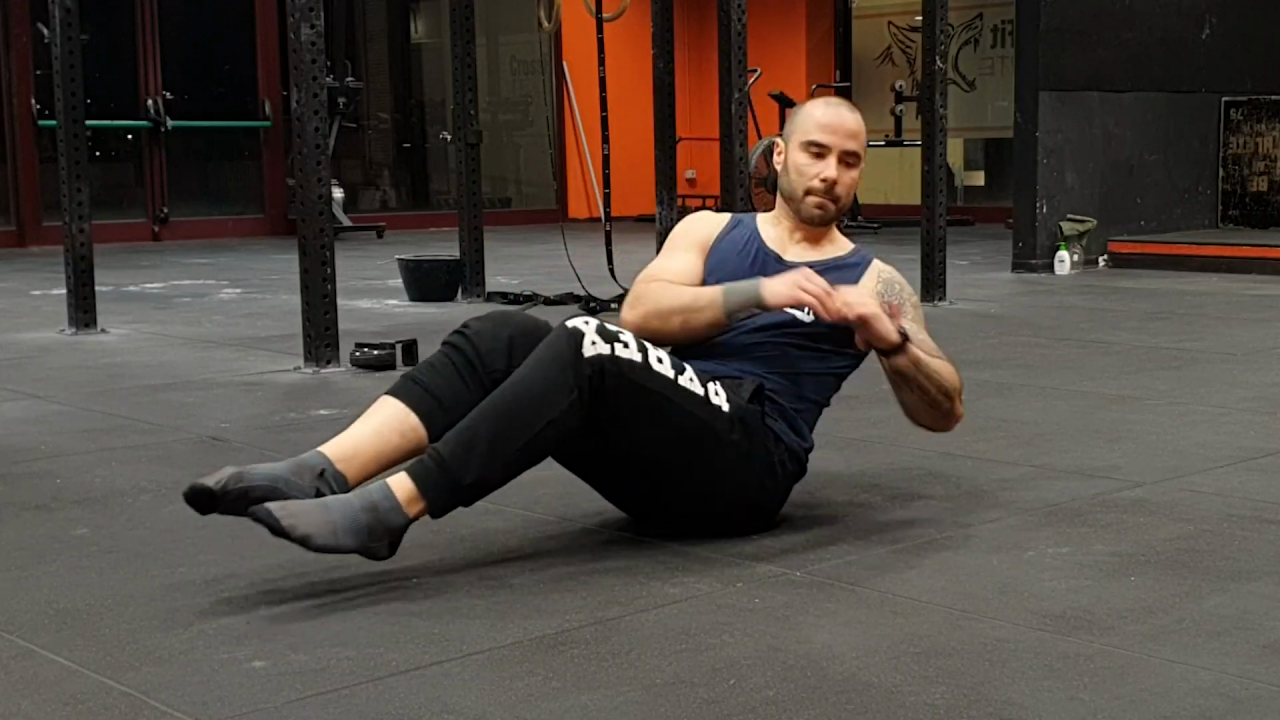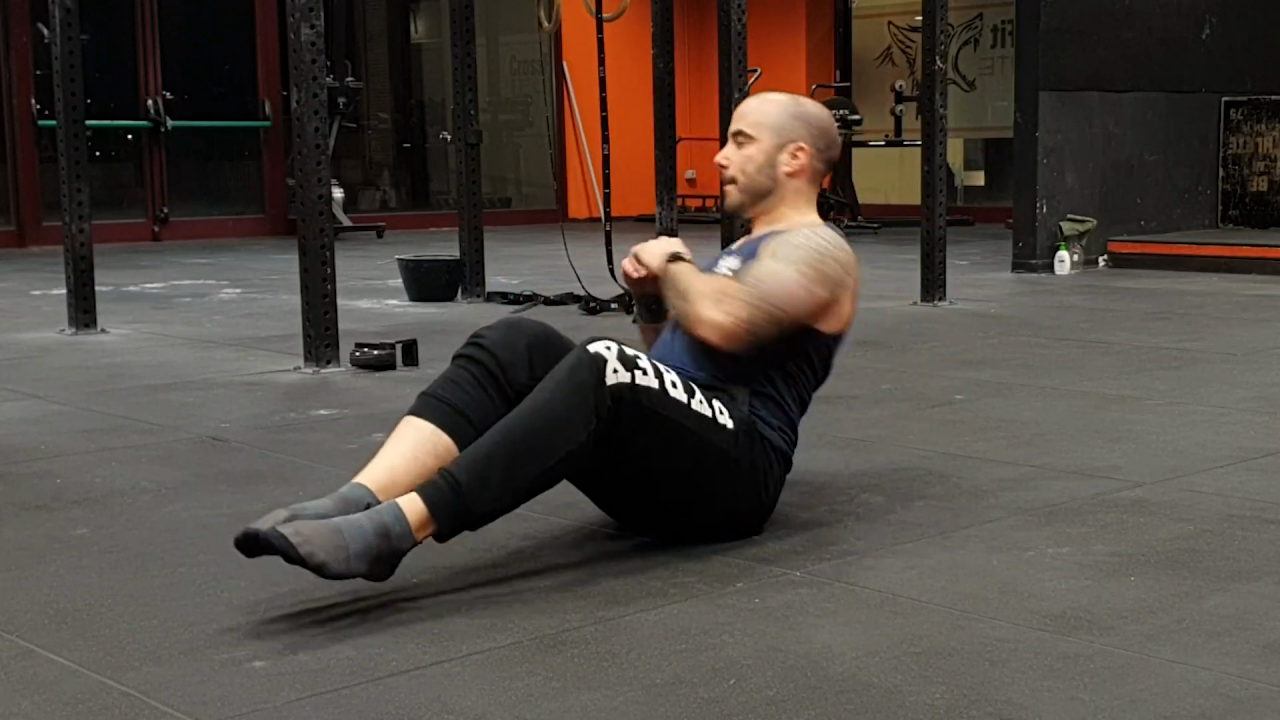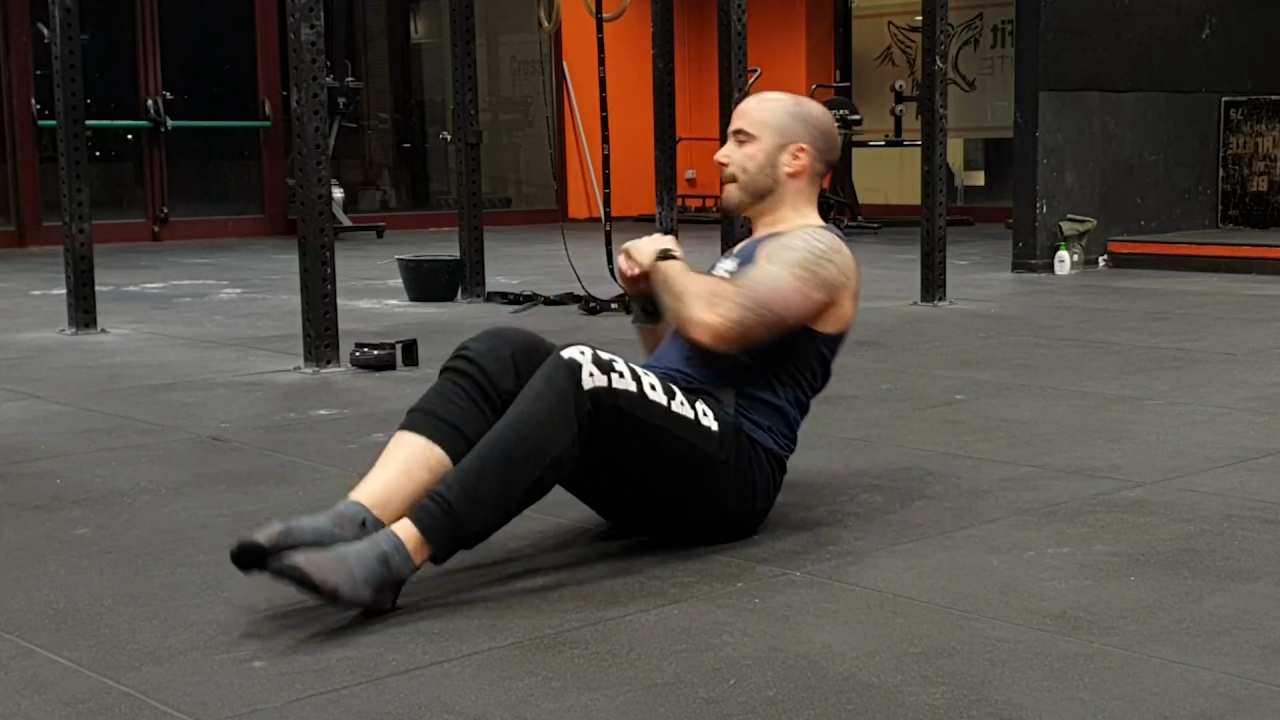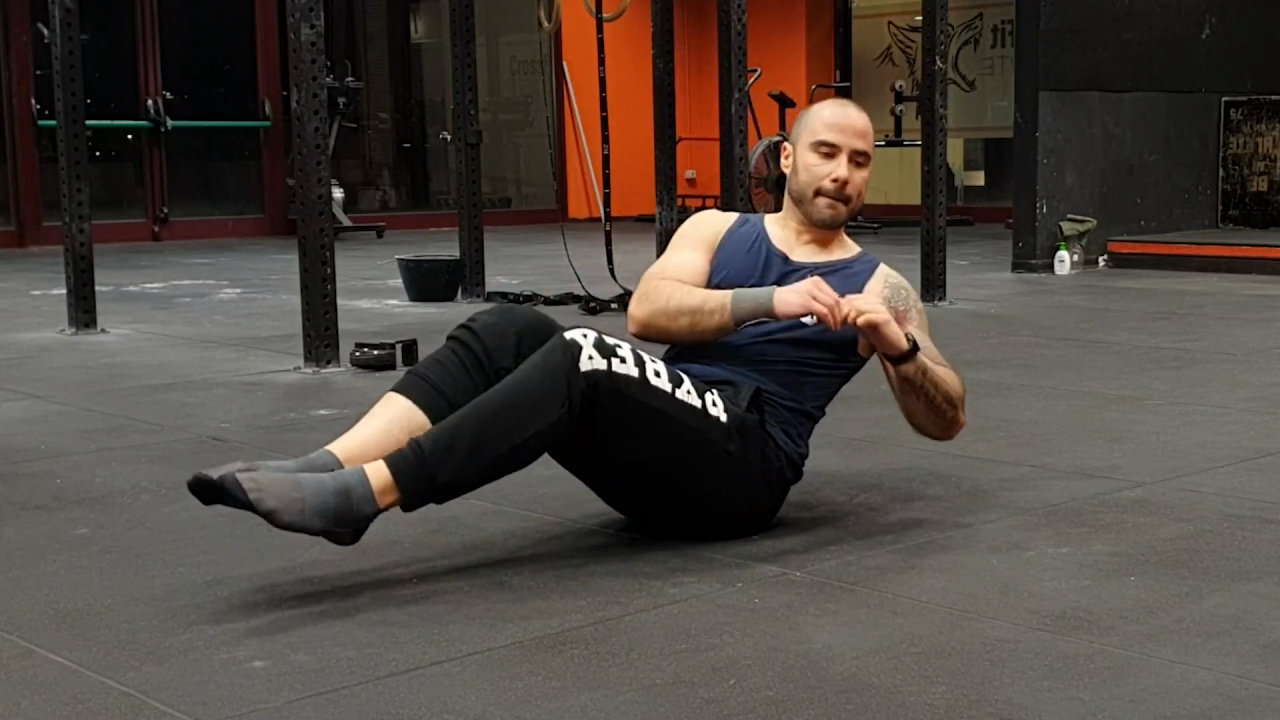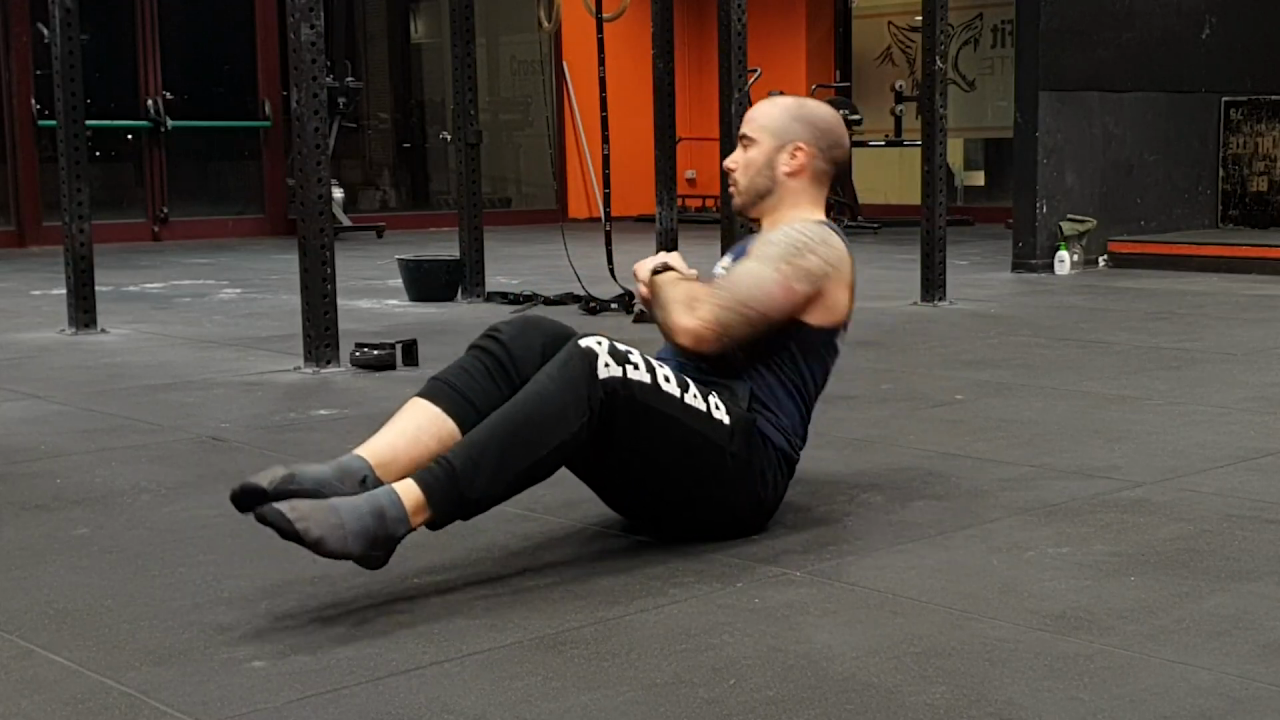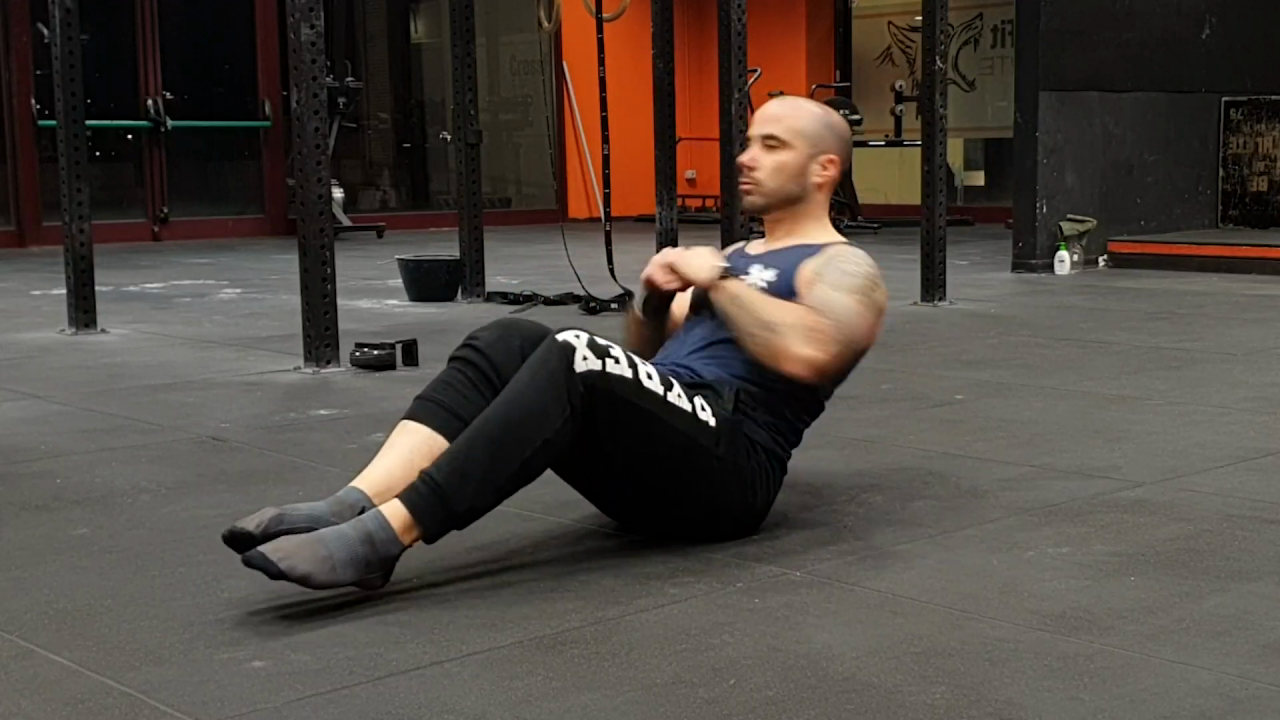
dt=0.5s
person 1, frame 1
left shoulder: (874, 282)
right shoulder: (710, 230)
left elbow: (944, 409)
right elbow: (641, 318)
left wrist: (889, 337)
right wrist: (757, 295)
left hip: (742, 459)
right hip: (655, 452)
left knee: (586, 346)
right knee: (501, 339)
left ankle: (388, 508)
right ankle: (317, 476)
person 1, frame 2
left shoulder: (815, 251)
right shoulder: (747, 248)
left elbow: (721, 324)
left wrist: (670, 263)
right wrist: (655, 284)
left hip: (730, 468)
right hip: (649, 451)
left knee: (604, 368)
right knee: (517, 344)
left ankle: (394, 529)
right ankle: (355, 504)
person 1, frame 3
left shoulder: (814, 254)
right shoulder: (755, 249)
left elbow: (713, 323)
left wrist: (666, 261)
right wrist: (647, 287)
left hip: (728, 471)
right hip: (645, 452)
left knee: (582, 372)
right knee: (503, 353)
left ankle: (394, 555)
right ankle: (355, 521)
person 1, frame 4
left shoulder: (879, 287)
right shoulder: (716, 230)
left elbow: (947, 418)
right elbow: (647, 314)
left wrist: (900, 344)
right wrist: (769, 302)
left hip: (739, 465)
right hip: (657, 444)
left knee: (583, 360)
right knee: (509, 333)
left ankle: (358, 496)
right ankle: (328, 467)
person 1, frame 5
left shoulder: (807, 246)
right shoulder: (769, 245)
left elbow: (696, 326)
left wrist: (668, 277)
right wrist: (665, 293)
left hip: (734, 468)
right hip: (660, 451)
left knee: (596, 363)
right knee: (531, 341)
left ankle: (389, 515)
right ankle: (354, 478)
person 1, frame 6
left shoulder: (844, 269)
right shoulder: (742, 255)
left elbow: (806, 356)
right elbow: (650, 354)
left wrist: (714, 279)
right wrist: (656, 294)
left hip: (727, 467)
right hip: (652, 449)
left knee: (576, 359)
right knee: (509, 343)
left ankle: (383, 535)
right ankle: (356, 505)
